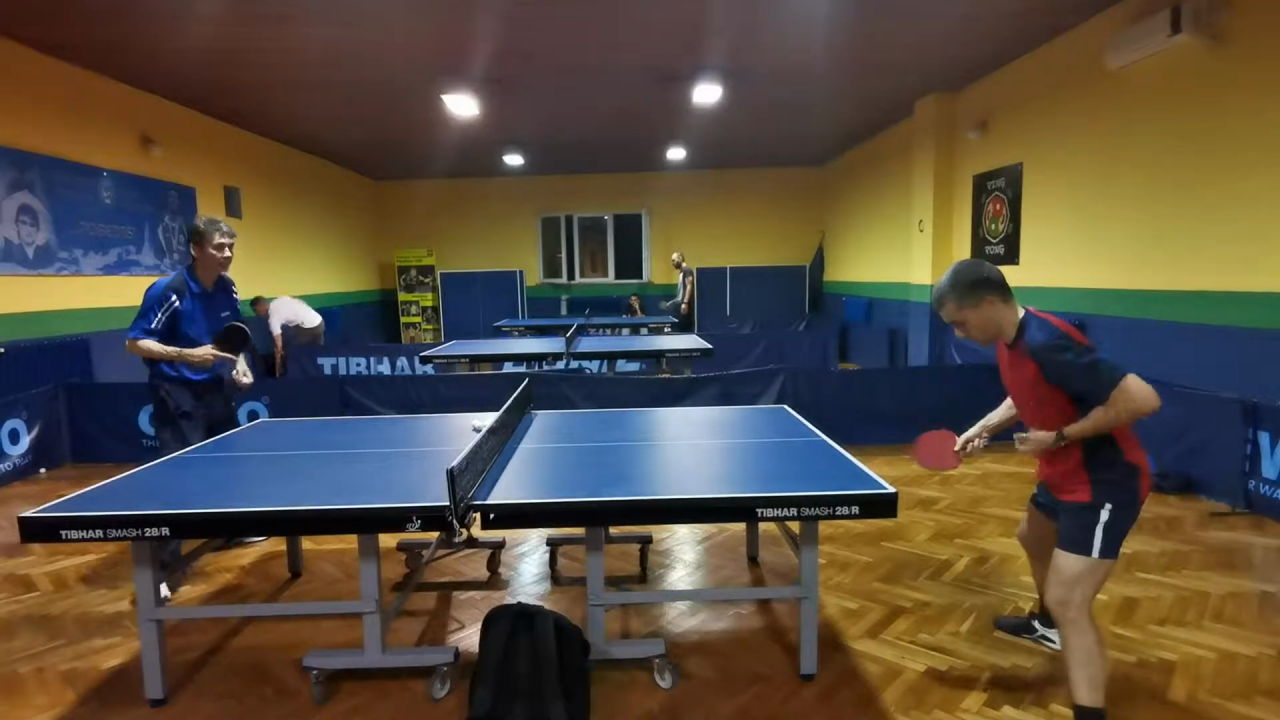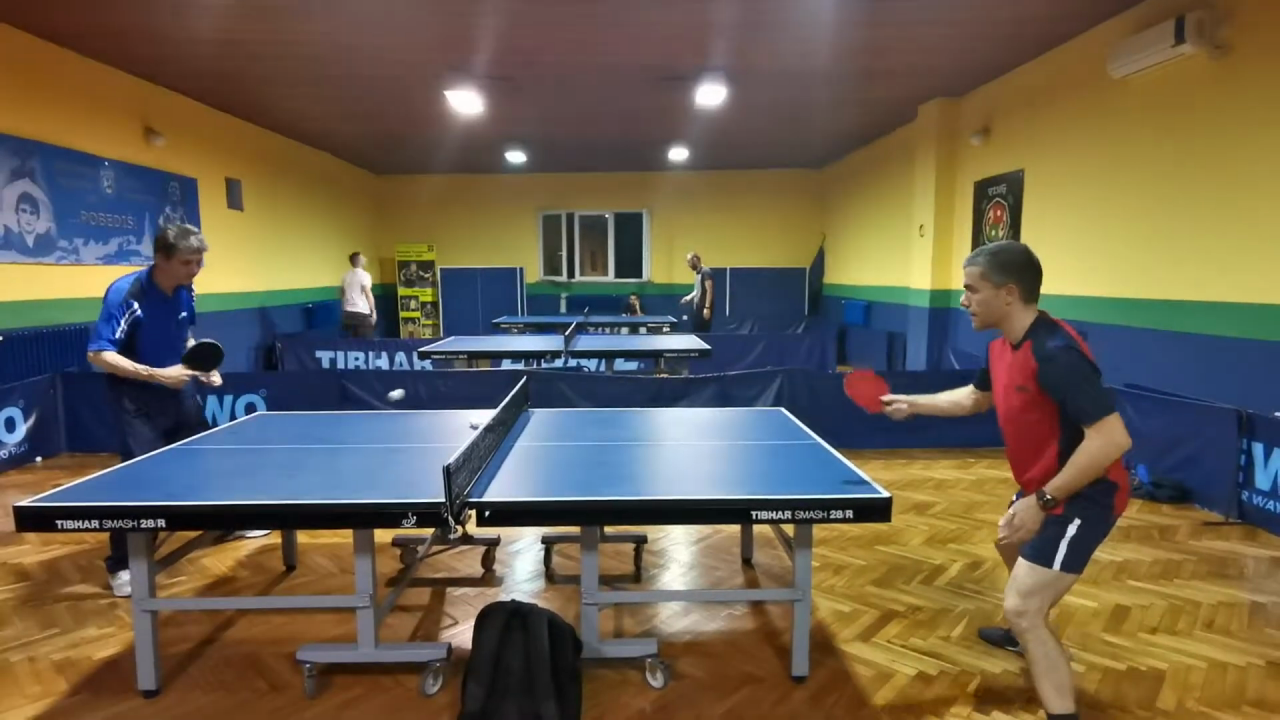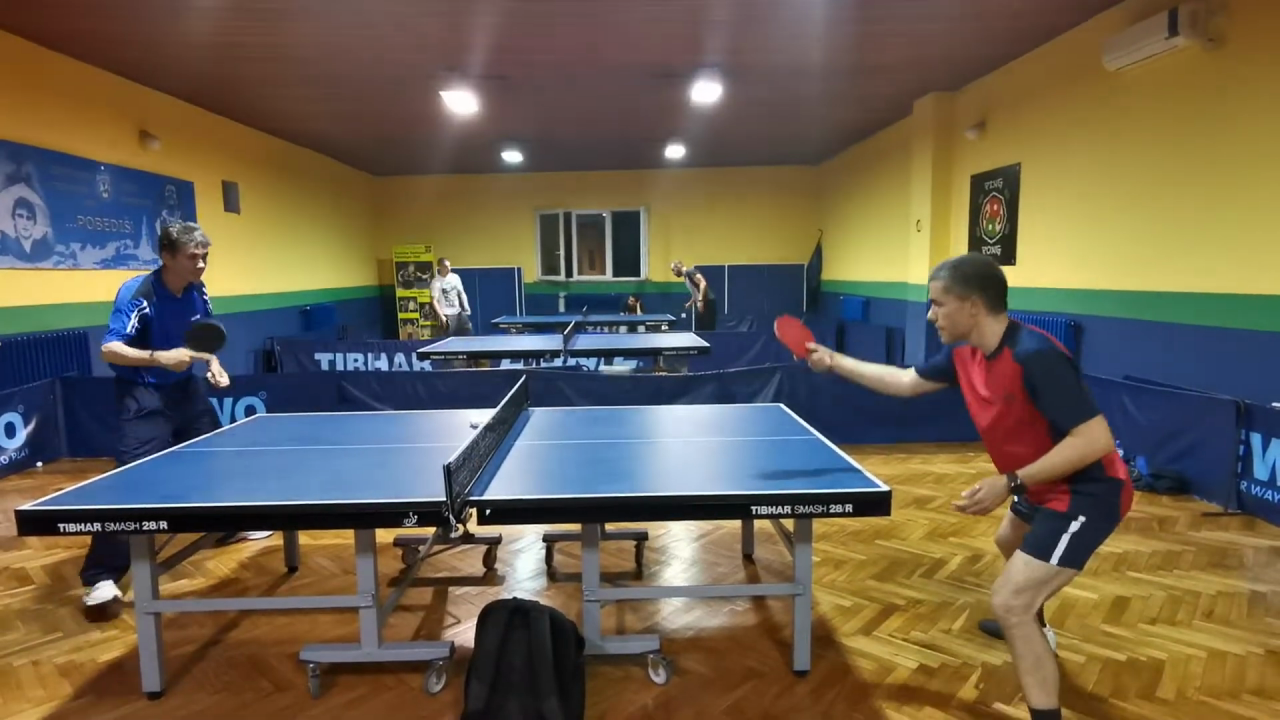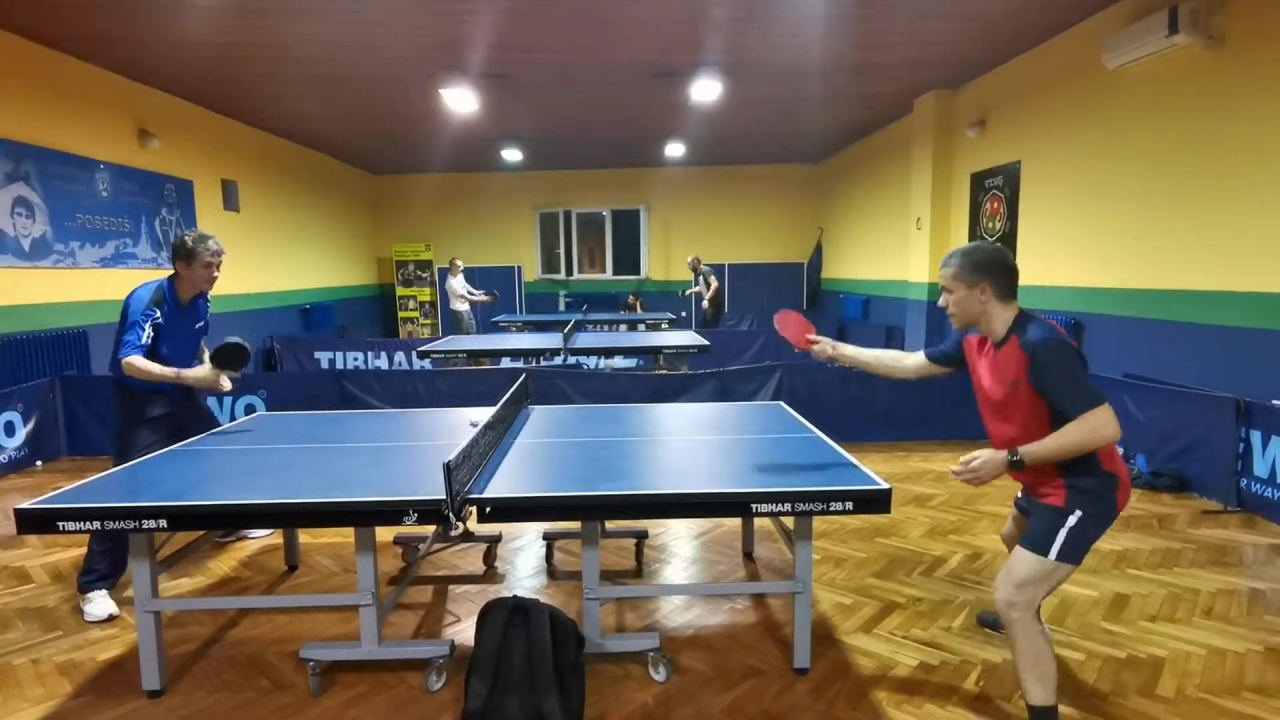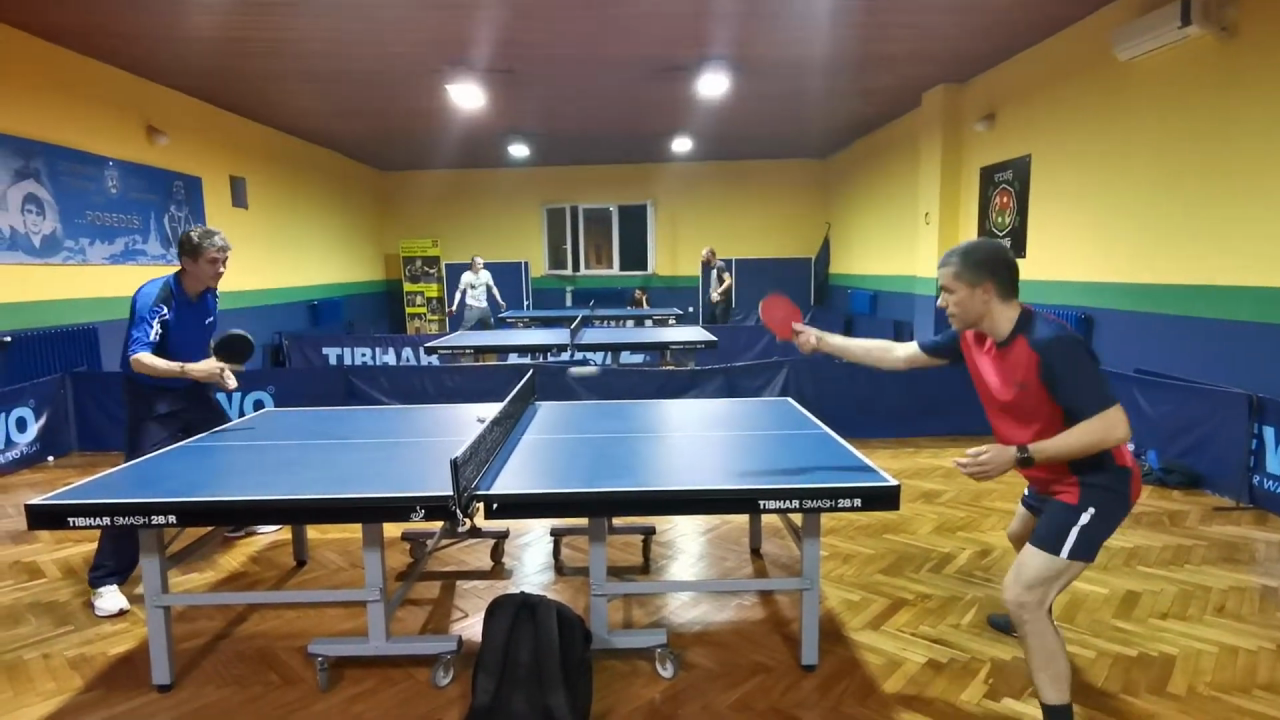
dt=1s
person 1, frame 1
left shoulder: (1047, 344)
right shoulder: (1011, 340)
left elbow: (1141, 400)
left wrist: (1058, 437)
right wrist: (985, 426)
left hip: (1104, 484)
right hip: (1066, 475)
left knee: (1068, 601)
right knee: (1033, 538)
right ankle: (1045, 623)
person 1, frame 2
left shoulder: (1056, 353)
right shoulder: (1002, 345)
left elbow: (1111, 438)
right elbow: (975, 398)
left wrist: (1041, 502)
right wrist: (912, 403)
left hip: (1081, 497)
right hip: (1044, 488)
left knee: (1021, 606)
right knee: (1011, 549)
right ankle: (1028, 637)
person 1, frame 3
left shoulder: (1035, 356)
right shoulder: (965, 354)
left elbow: (1097, 439)
right elbow: (907, 381)
left wrist: (1010, 484)
right wrist: (836, 362)
left hip: (1087, 495)
right hip: (1048, 487)
left knee: (1009, 601)
right knee: (1010, 543)
right ankle: (1035, 632)
person 1, frame 4
left shoulder: (1041, 345)
right shoulder: (975, 342)
left elbow: (1104, 428)
right elbow: (913, 365)
left wrist: (1010, 460)
right wrist: (839, 350)
left hip: (1085, 491)
right hip: (1047, 482)
left knee: (1013, 598)
right knee: (1013, 540)
right ankle: (1026, 625)
person 1, frame 5
left shoulder: (1050, 343)
right shoulder: (971, 339)
left elbow: (1115, 427)
right elbow: (900, 355)
left wrist: (1017, 456)
right wrist: (824, 341)
left hip: (1095, 487)
right hip: (1054, 480)
left knee: (1020, 595)
right knee: (1021, 539)
right ankle: (1035, 626)
person 2, frame 1
left shoulder: (227, 289)
right shoulder: (167, 290)
right elbow: (135, 342)
left wrist: (239, 364)
right wrist: (186, 355)
left hip: (215, 388)
right hip: (176, 393)
right ankle: (155, 570)
person 2, frame 2
left shoulder: (186, 290)
right shoulder: (125, 293)
right elbow: (98, 354)
right wrist: (156, 374)
left hip: (176, 389)
right hip: (137, 394)
right ankle: (121, 565)
person 2, frame 3
left shoulder: (198, 291)
right shoulder: (135, 293)
right elbow: (109, 349)
left wrist: (213, 363)
right wrist: (159, 358)
left hip: (187, 389)
right hip: (144, 396)
right ankle: (100, 576)
person 2, frame 4
left shoulder: (200, 301)
right shoulder: (145, 301)
right elbow: (130, 363)
left wrist: (212, 369)
right wrist: (187, 375)
left hip: (182, 396)
right hip: (142, 401)
right ankle: (94, 586)
person 2, frame 5
left shoulder: (209, 296)
right shoulder: (153, 297)
right elbow: (138, 360)
left wrist: (218, 368)
right wrist: (189, 369)
left hip: (192, 392)
right hip: (152, 398)
right ankle: (105, 581)
